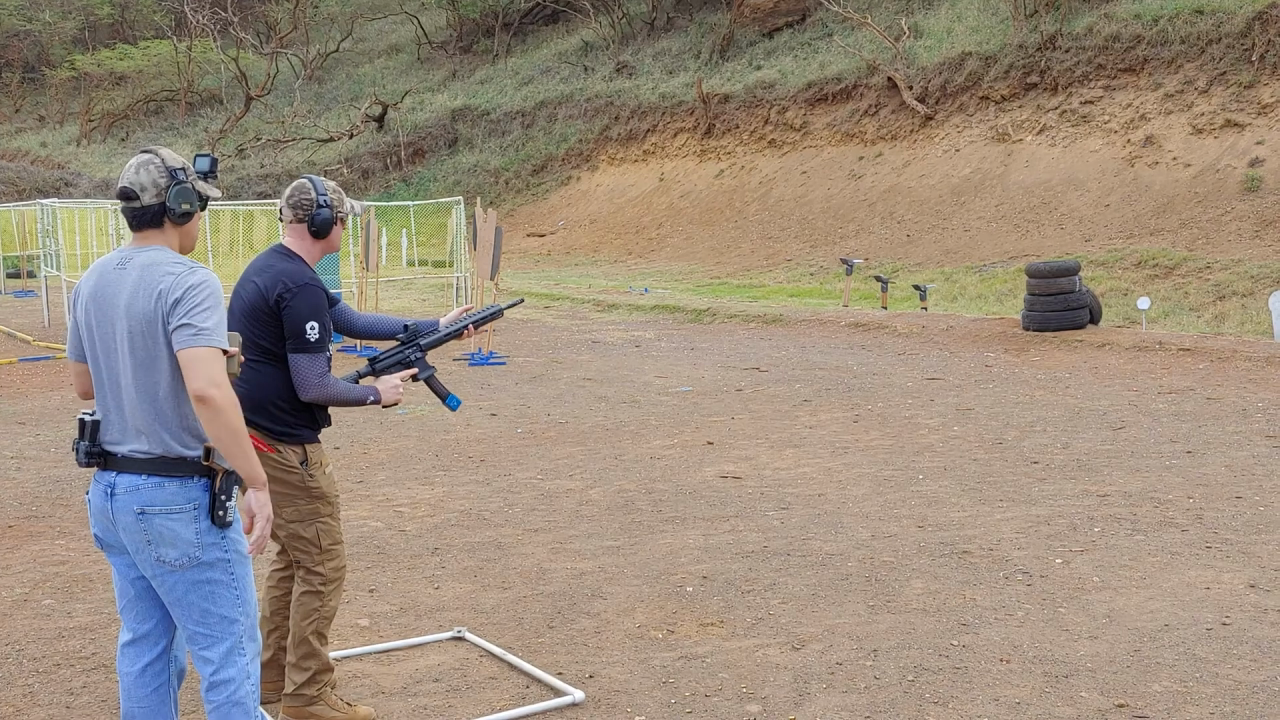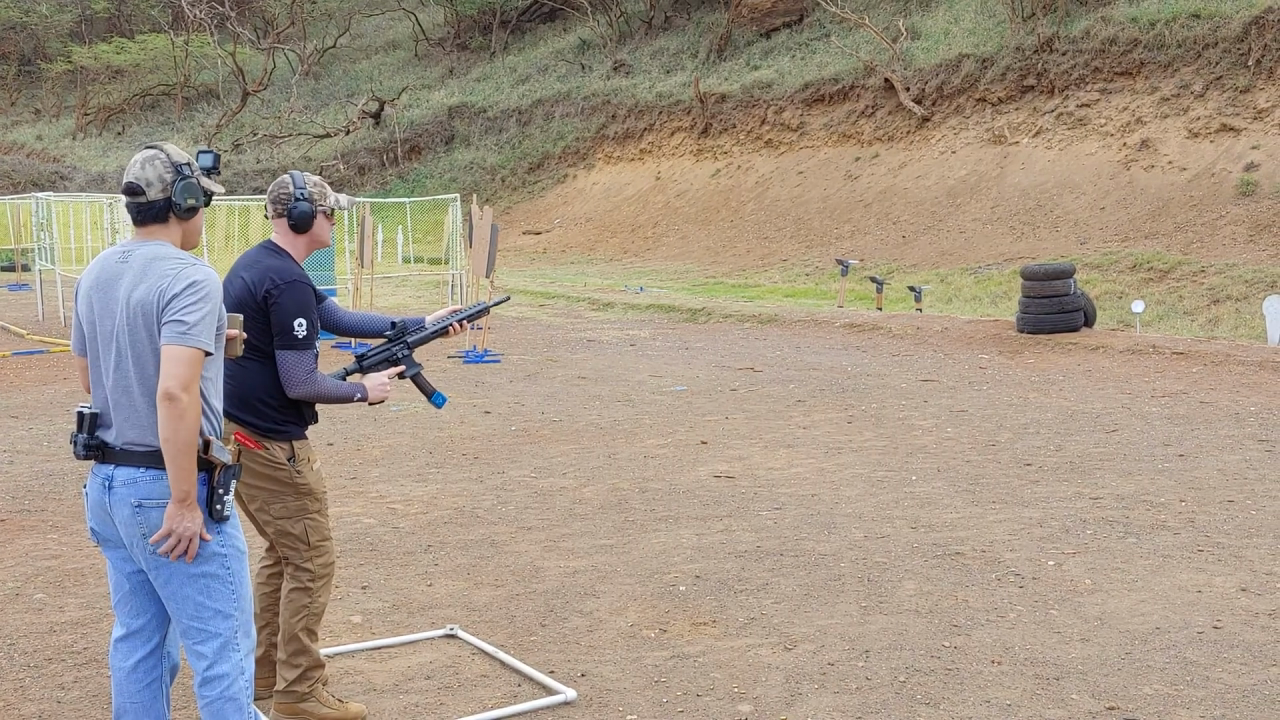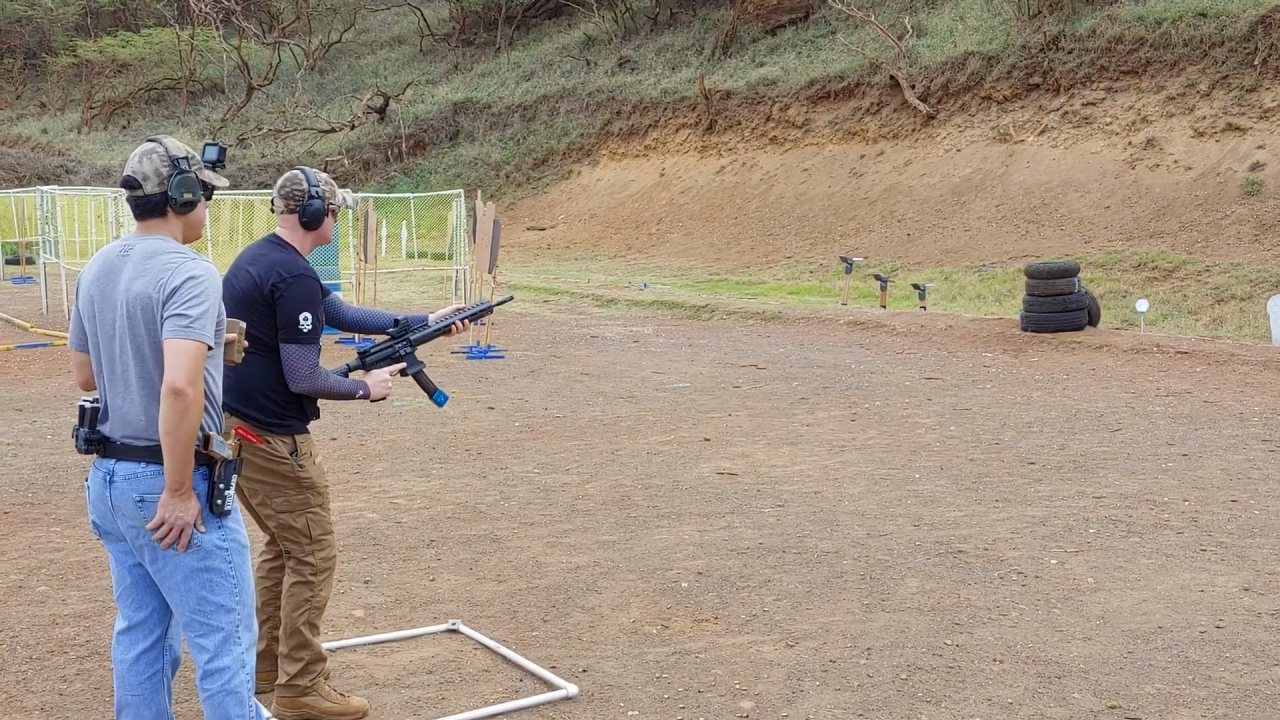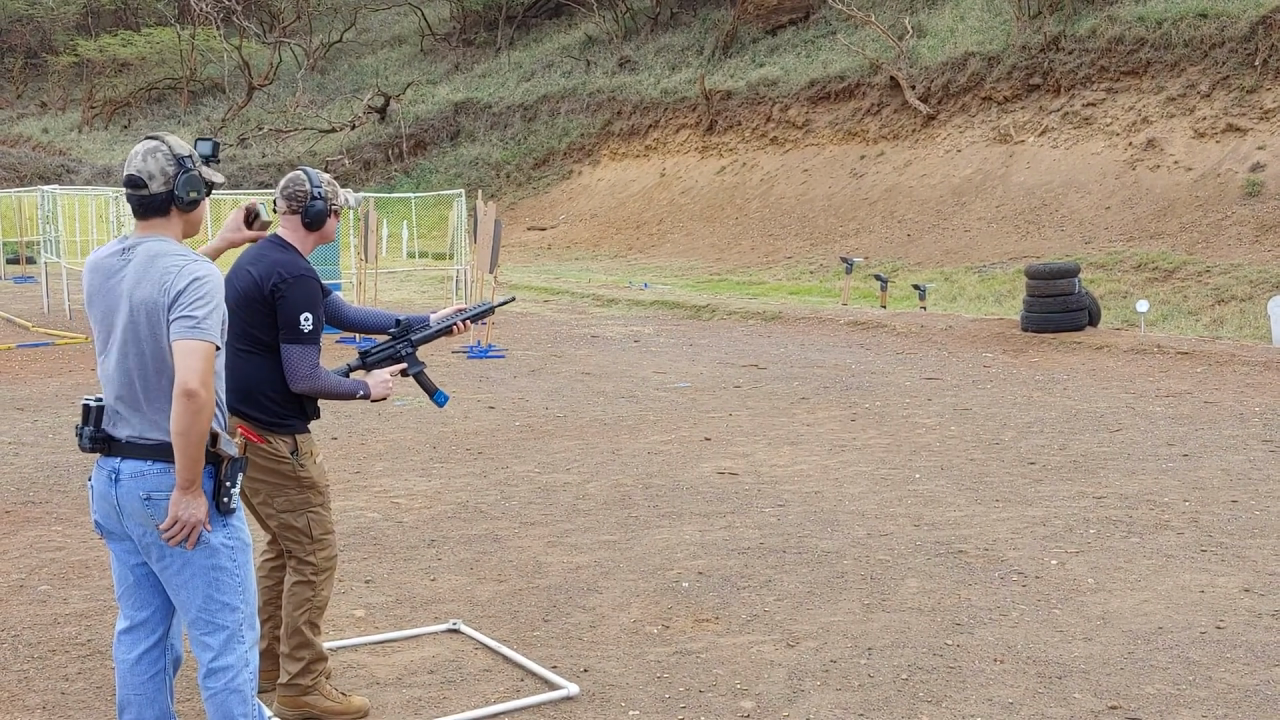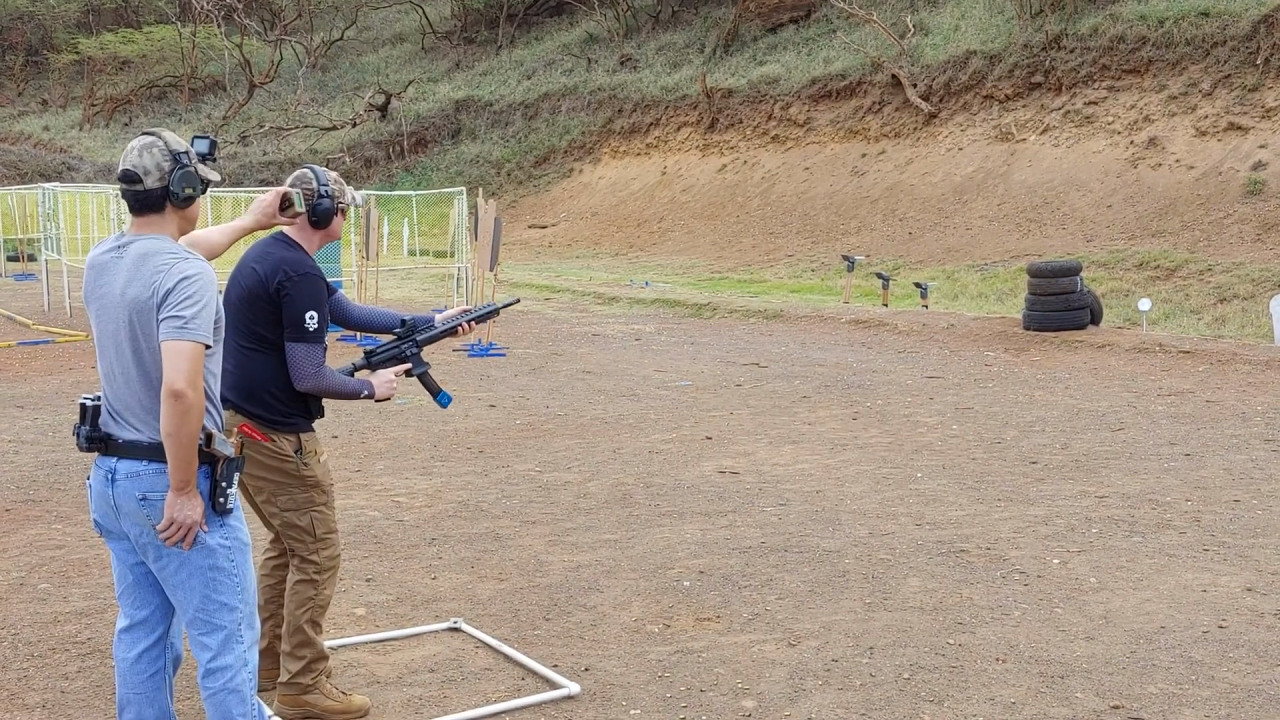
dt=1s
person 1, frame 1
left shoulder: (92, 281)
right shoulder: (188, 281)
left elbow: (84, 385)
right elbow: (207, 392)
right wrist: (256, 485)
left hip: (111, 489)
right hip: (175, 495)
left knee: (144, 644)
right knee: (227, 648)
person 1, frame 2
left shoulder: (95, 273)
right shoulder: (189, 277)
right elbow: (174, 394)
right wrist: (184, 502)
left hip: (107, 483)
right hip: (166, 487)
left knee: (138, 639)
right knee: (221, 645)
person 1, frame 3
left shoulder: (97, 268)
right shoulder: (189, 271)
right elbow: (180, 386)
right wrist: (177, 492)
left hip: (109, 477)
right hip: (171, 480)
left knee: (140, 633)
right knee: (224, 639)
person 1, frame 4
left shoulder: (99, 265)
right shoulder: (194, 275)
right elbow: (191, 388)
left wrist: (221, 243)
right wrist: (188, 489)
left hip: (112, 476)
right hip: (172, 481)
left knee: (141, 632)
right knee: (225, 638)
person 1, frame 5
left shoulder: (100, 261)
right shoulder: (187, 276)
right elbow: (179, 389)
left wrist: (249, 222)
right wrist: (182, 491)
left hip: (110, 476)
right hip: (170, 479)
left knee: (142, 631)
right knee: (226, 637)
person 2, frame 1
left shoulder: (270, 266)
right shoulder: (300, 286)
left elbow: (352, 321)
right elbow: (313, 387)
left wrist: (436, 326)
right wrist: (377, 393)
left hip: (249, 436)
right hip: (281, 447)
left knee: (293, 556)
right knee: (322, 567)
left ankle: (273, 676)
person 2, frame 2
left shoulder: (257, 262)
right shoulder: (288, 282)
left elbow: (339, 319)
right elbow: (300, 384)
left wrist: (421, 323)
right wrist: (363, 390)
left hip: (238, 432)
right hip: (271, 445)
left knee: (282, 553)
right knee: (310, 564)
left ankle: (265, 671)
person 2, frame 3
left shoulder: (258, 256)
right shoulder: (295, 277)
left elbow: (343, 313)
right elbow: (304, 378)
left wrist: (425, 321)
right wrist: (365, 388)
left hip: (237, 426)
right hip: (272, 439)
left knee: (281, 546)
right knee: (312, 557)
left ankle: (266, 663)
person 2, frame 4
left shoulder: (259, 255)
right shoulder: (294, 277)
left elbow: (344, 313)
right elbow: (303, 378)
left wrist: (426, 321)
right wrist: (365, 387)
left hip: (238, 426)
right hip: (272, 438)
left knee: (282, 545)
right knee: (313, 555)
left ankle: (268, 662)
person 2, frame 5
left shoulder: (265, 253)
right shoulder: (299, 275)
left elbow: (349, 312)
right elbow: (308, 377)
left wrist: (432, 321)
right wrist: (370, 387)
left hip: (240, 424)
right hip: (275, 437)
left knee: (285, 544)
right knee: (316, 554)
left ankle: (269, 661)
